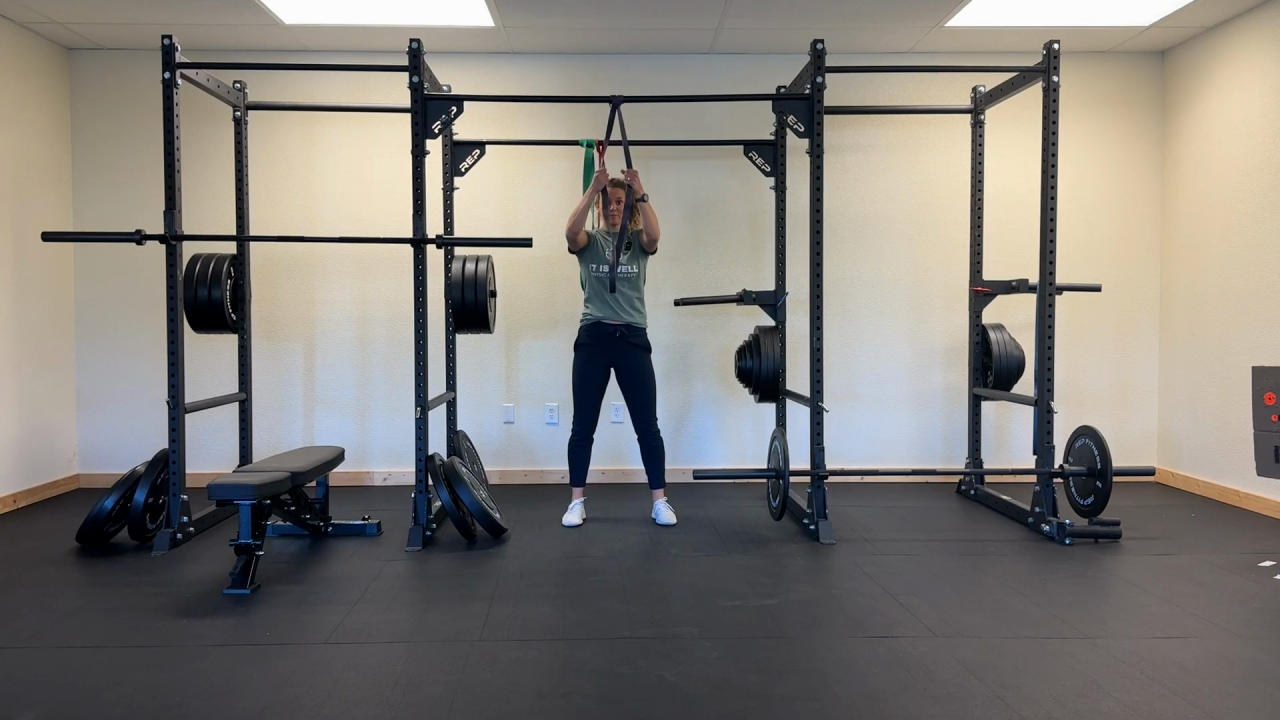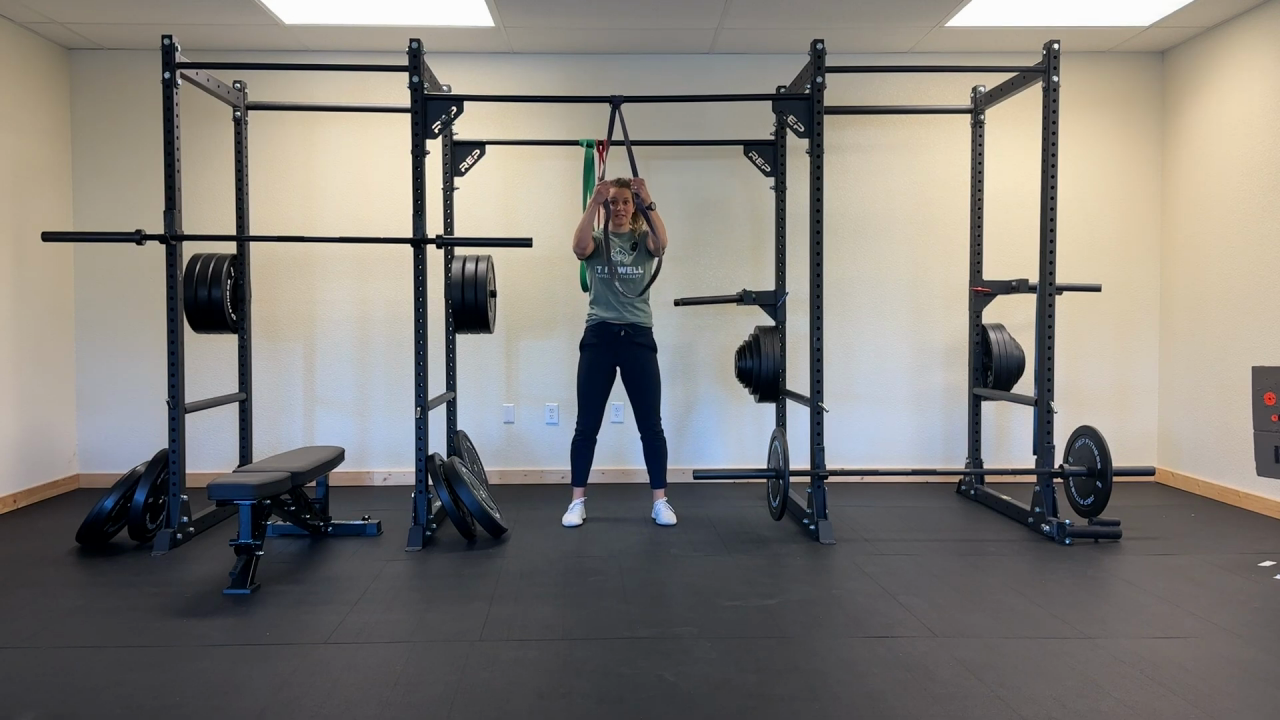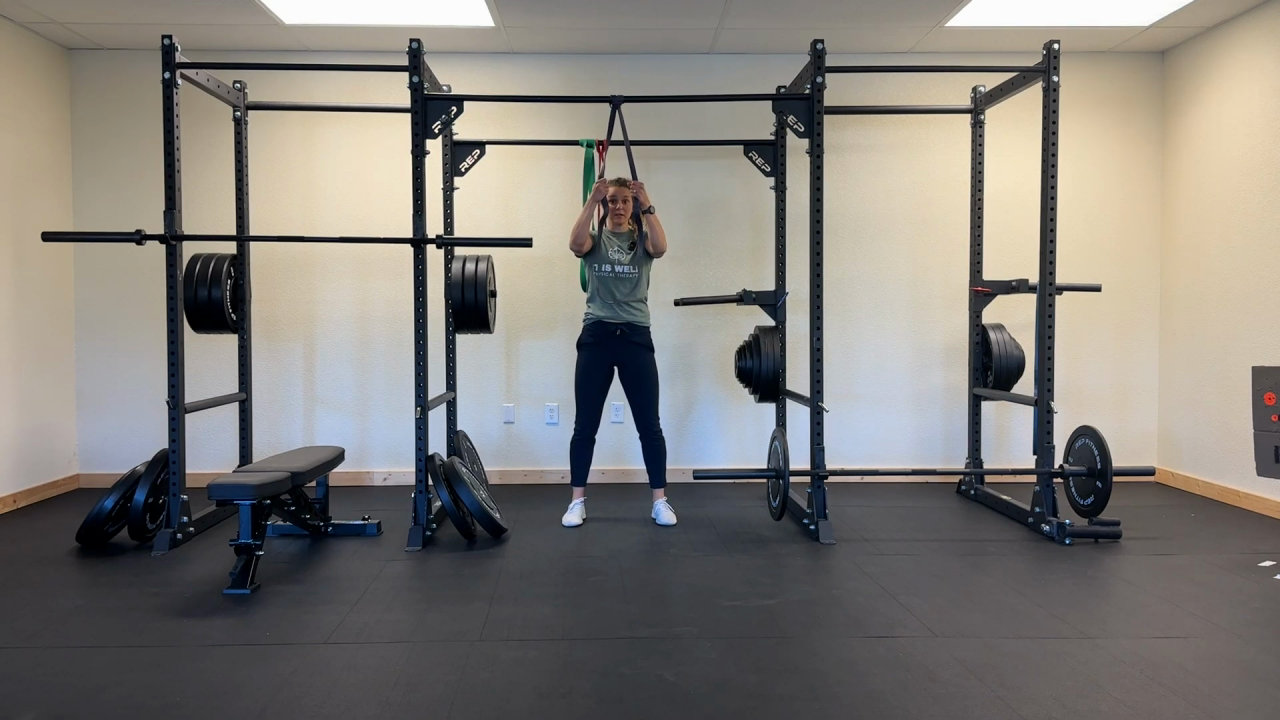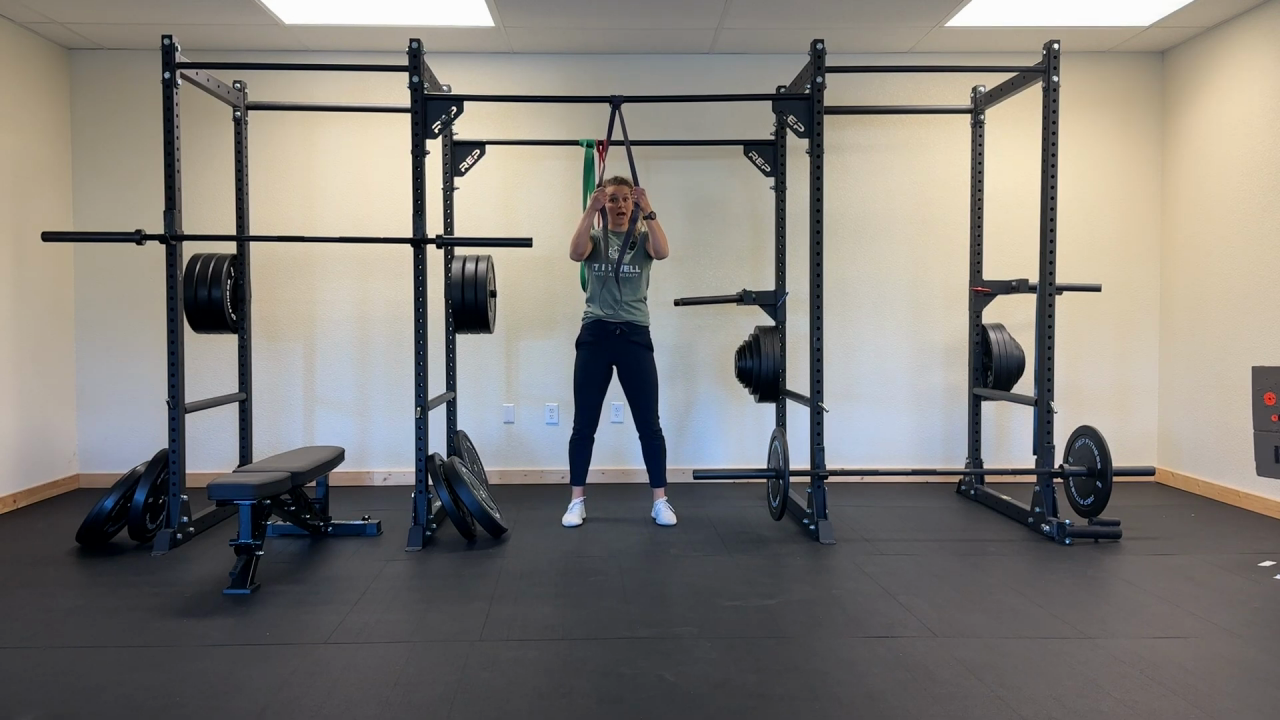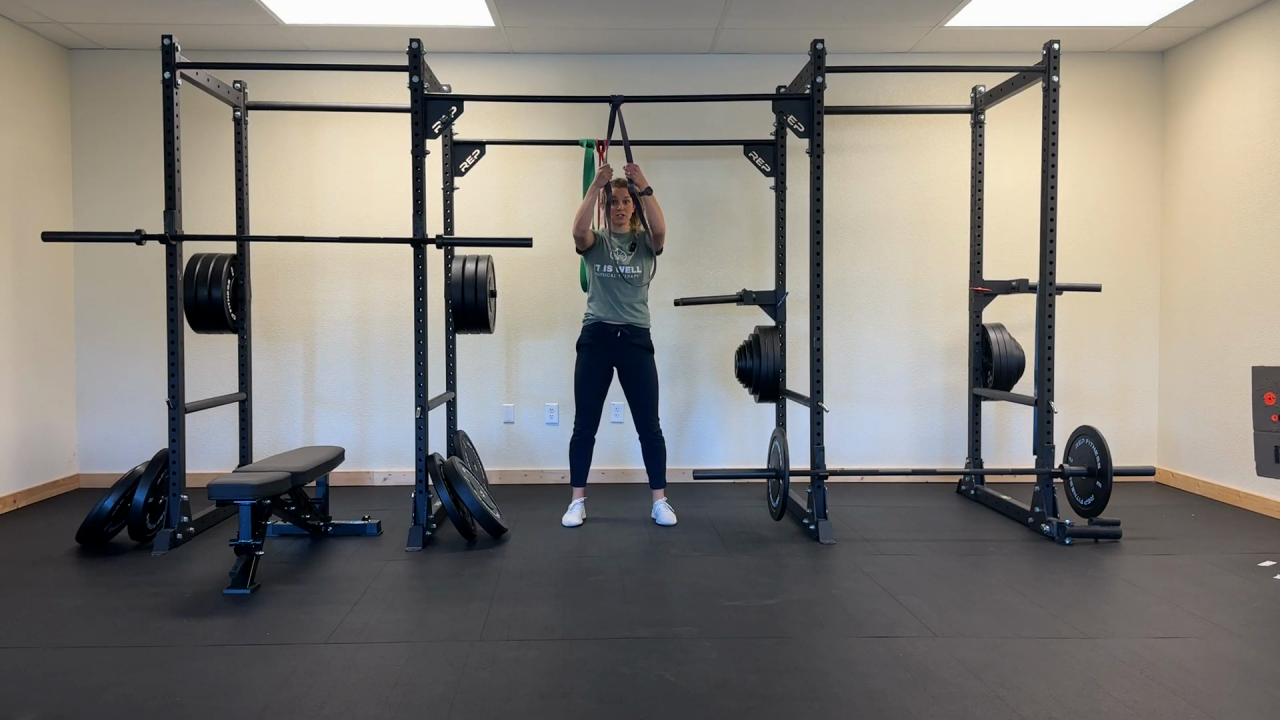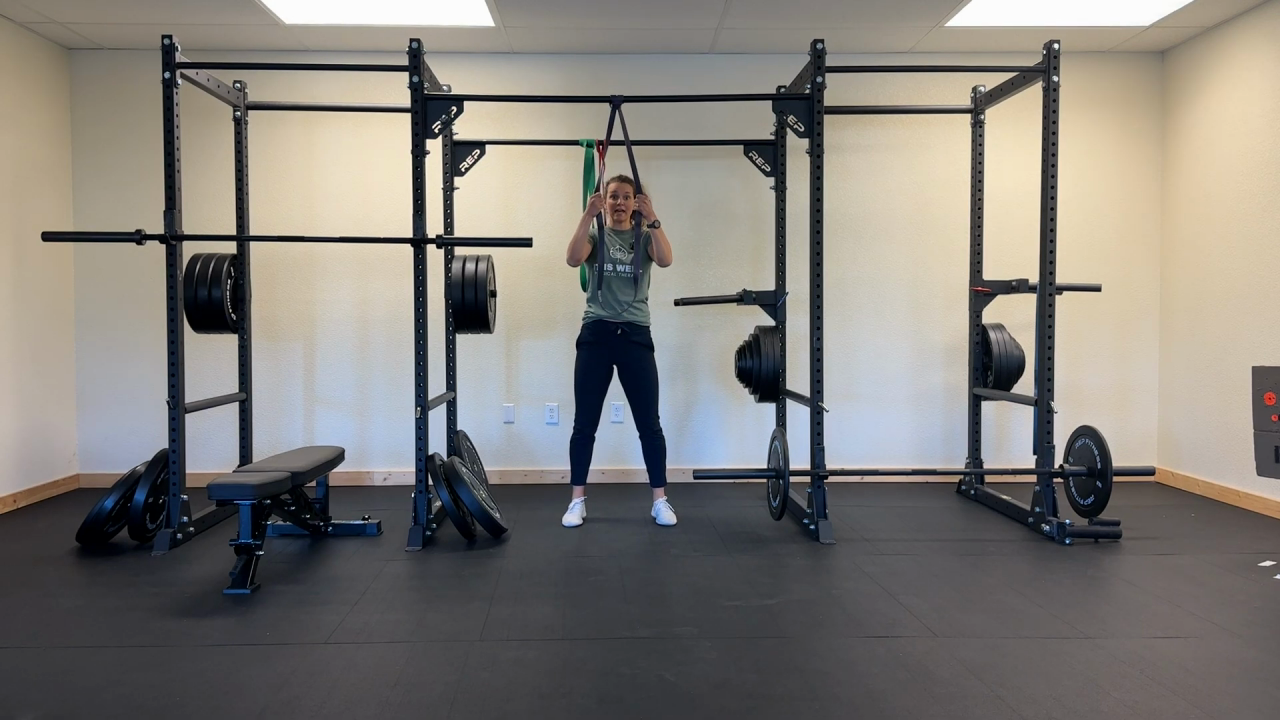
dt=0.4s
person 1, frame 1
left shoulder: (637, 238)
right shoulder: (590, 240)
left elbow: (654, 236)
right elbow: (571, 234)
left wrist: (641, 193)
right wrist: (591, 190)
left hip: (633, 339)
right hip: (593, 338)
left knee: (647, 425)
right knee: (583, 425)
left ankle: (659, 501)
right ankle: (577, 501)
person 1, frame 2
left shoulder: (644, 240)
right shoulder: (597, 241)
left elbow: (661, 244)
right elbow: (578, 248)
left wrist: (648, 201)
right wrist: (592, 203)
left hip: (638, 338)
right hip: (599, 337)
left knee: (650, 425)
right knee: (587, 424)
left ankle: (660, 501)
right ankle: (577, 501)
person 1, frame 3
left shoulder: (642, 239)
right shoulder: (595, 239)
left elbow: (661, 248)
right elbow: (575, 244)
left wrist: (647, 205)
right wrist: (591, 201)
left hip: (636, 337)
right hip: (596, 336)
left knee: (649, 424)
right knee: (585, 425)
left ankle: (660, 501)
right ankle: (577, 502)
person 1, frame 4
left shoulder: (643, 238)
right shoulder: (594, 238)
left elbow: (662, 251)
right elbow: (575, 253)
left wrist: (648, 210)
right wrist: (590, 209)
left hip: (635, 336)
right hip: (595, 335)
left knee: (649, 423)
right knee: (584, 424)
left ankle: (660, 501)
right ankle: (577, 501)
person 1, frame 5
left shoulder: (645, 242)
right shoulder: (594, 241)
left elbow: (660, 229)
right elbow: (577, 231)
left wrist: (644, 187)
right wrist: (595, 186)
left hip: (635, 338)
right hip: (596, 337)
left knee: (649, 426)
right knee: (585, 425)
left ankle: (659, 501)
right ankle: (577, 501)
person 1, frame 6
left shoulder: (645, 237)
right shoulder: (594, 235)
left elbow: (666, 260)
right elbow: (572, 260)
left wrist: (652, 220)
right wrist: (587, 217)
left hip: (635, 336)
right hip: (595, 334)
left knee: (649, 423)
right knee: (585, 423)
left ankle: (660, 501)
right ankle: (577, 501)
